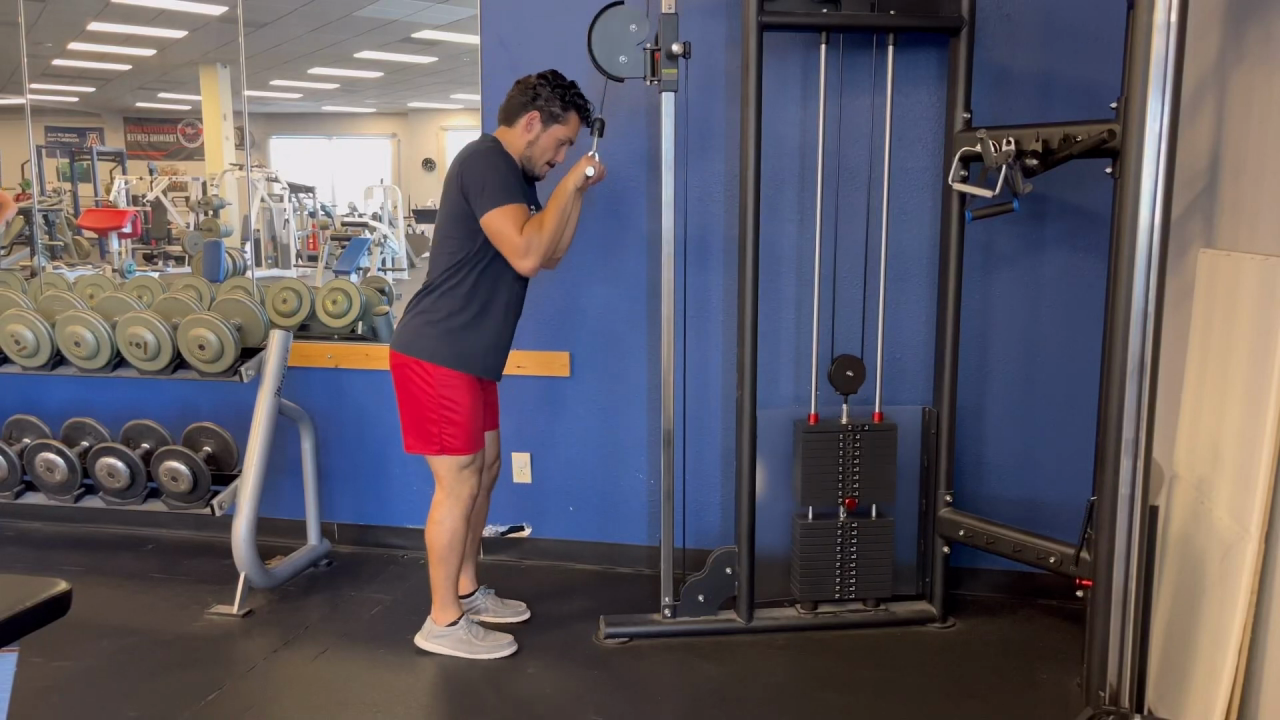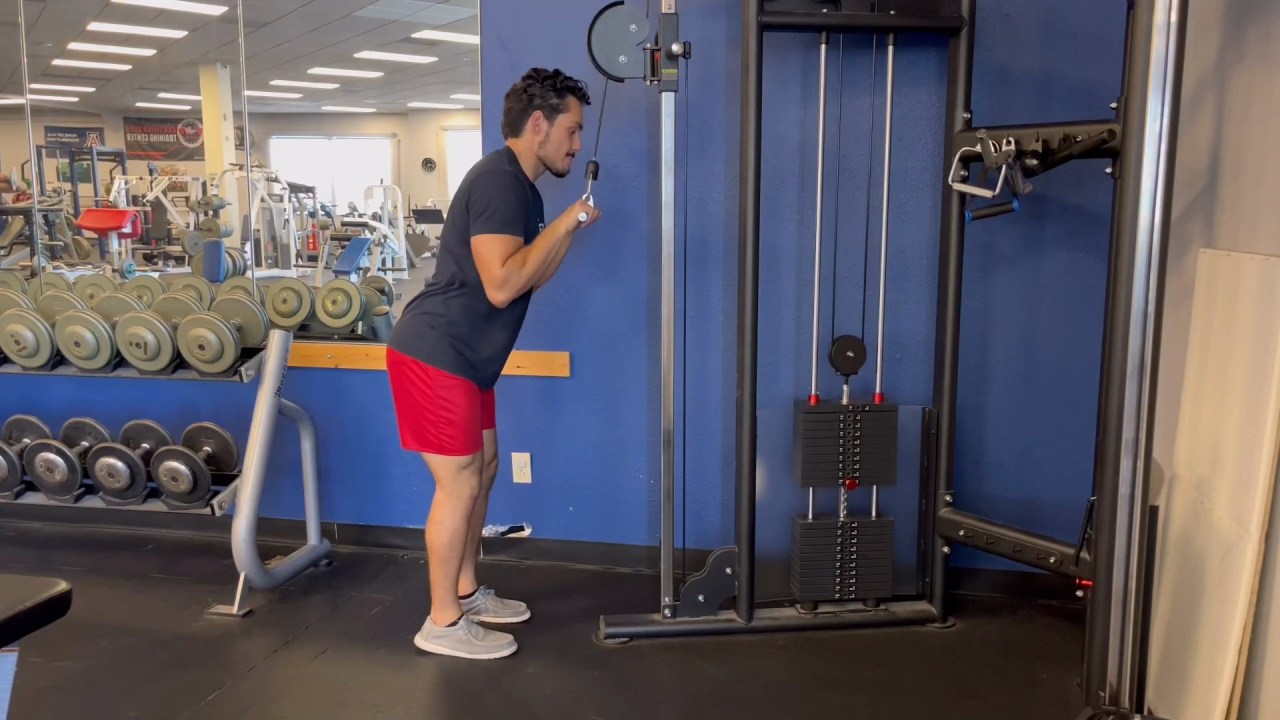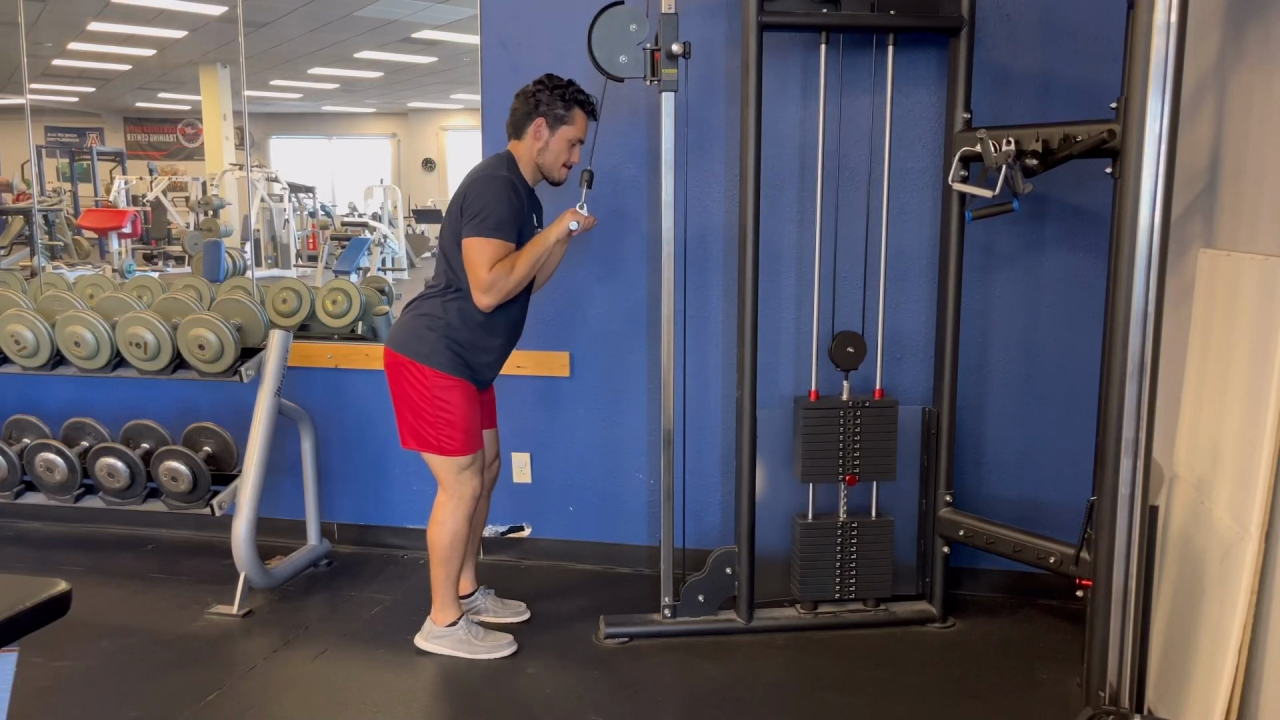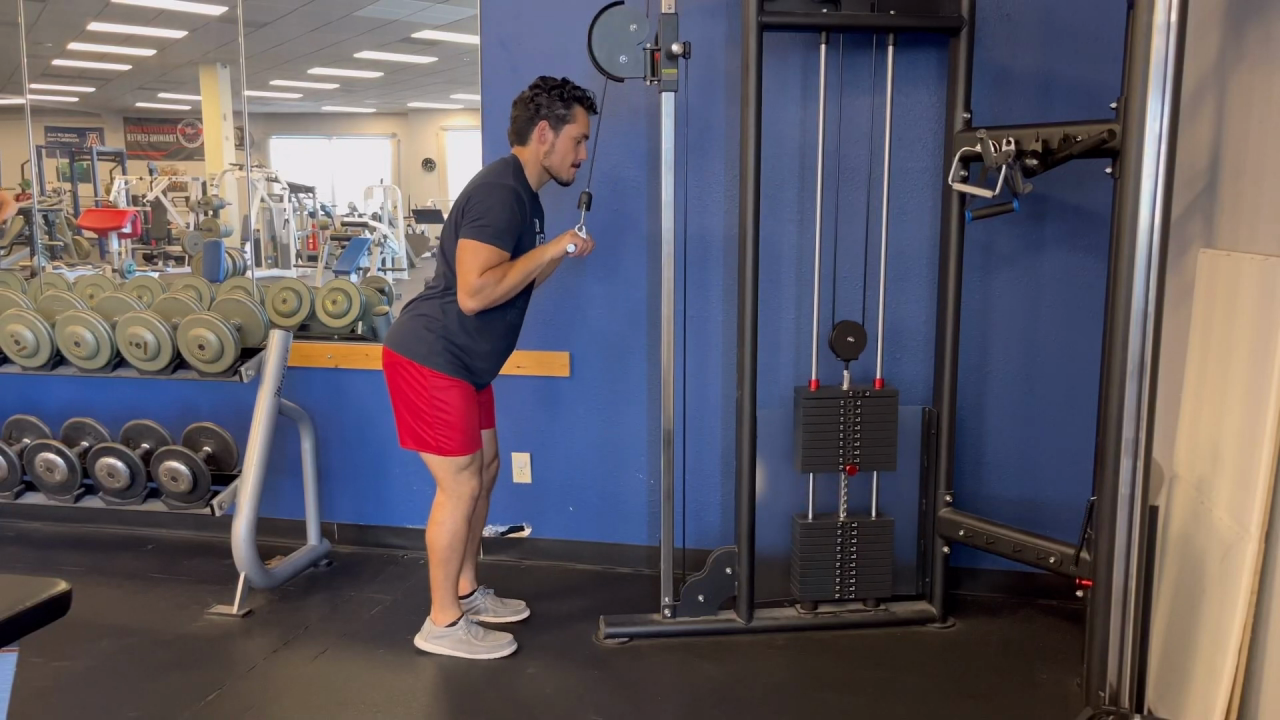
dt=0.3s
person 1, frame 1
left shoulder: (510, 173)
right shoulder: (487, 162)
left elbow: (549, 254)
right elbow: (526, 256)
left wrist: (575, 188)
right wrist: (570, 181)
left hip: (468, 352)
right hip: (437, 352)
left knee: (484, 468)
right knee: (459, 483)
left ankle: (467, 591)
right ankle: (444, 622)
person 1, frame 2
left shoulder: (519, 185)
right shoulder: (499, 181)
left elbow: (531, 279)
right elbow: (502, 286)
left wrist: (571, 225)
right wrist: (562, 223)
left hip: (463, 355)
right hip: (434, 355)
left knee: (483, 469)
right knee: (459, 484)
left ankle: (466, 592)
right ankle: (444, 622)
person 1, frame 3
left shoulder: (520, 189)
right shoulder: (495, 185)
left elbow: (525, 283)
right elbow: (487, 290)
left wrist: (565, 236)
right wrist: (553, 231)
left hip: (463, 357)
right hip: (431, 356)
left knee: (485, 470)
right knee: (462, 484)
left ankle: (467, 591)
right ankle: (444, 622)
person 1, frame 4
left shoulder: (521, 193)
right shoulder: (500, 192)
left elbow: (517, 285)
right elbow: (473, 293)
left wrist: (562, 250)
right wrist: (551, 248)
left hip: (461, 359)
right hip: (429, 357)
left knee: (483, 470)
right knee: (461, 486)
left ankle: (467, 591)
right ankle: (444, 623)
